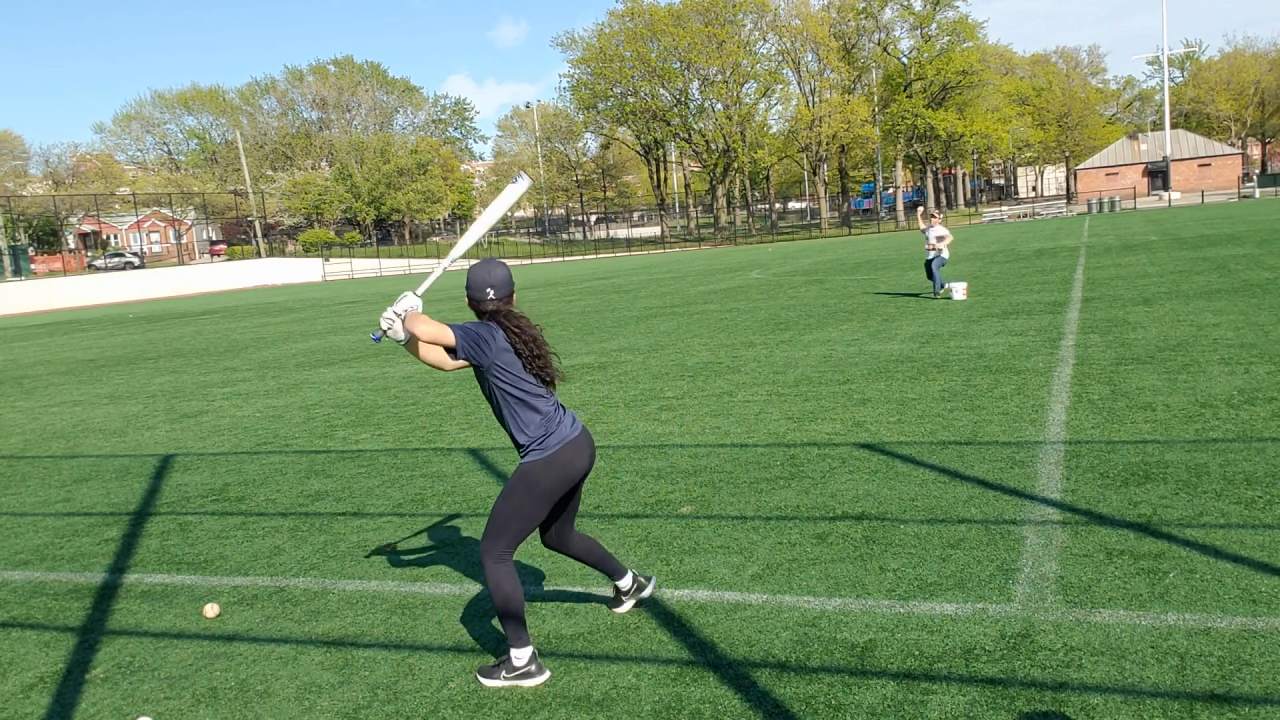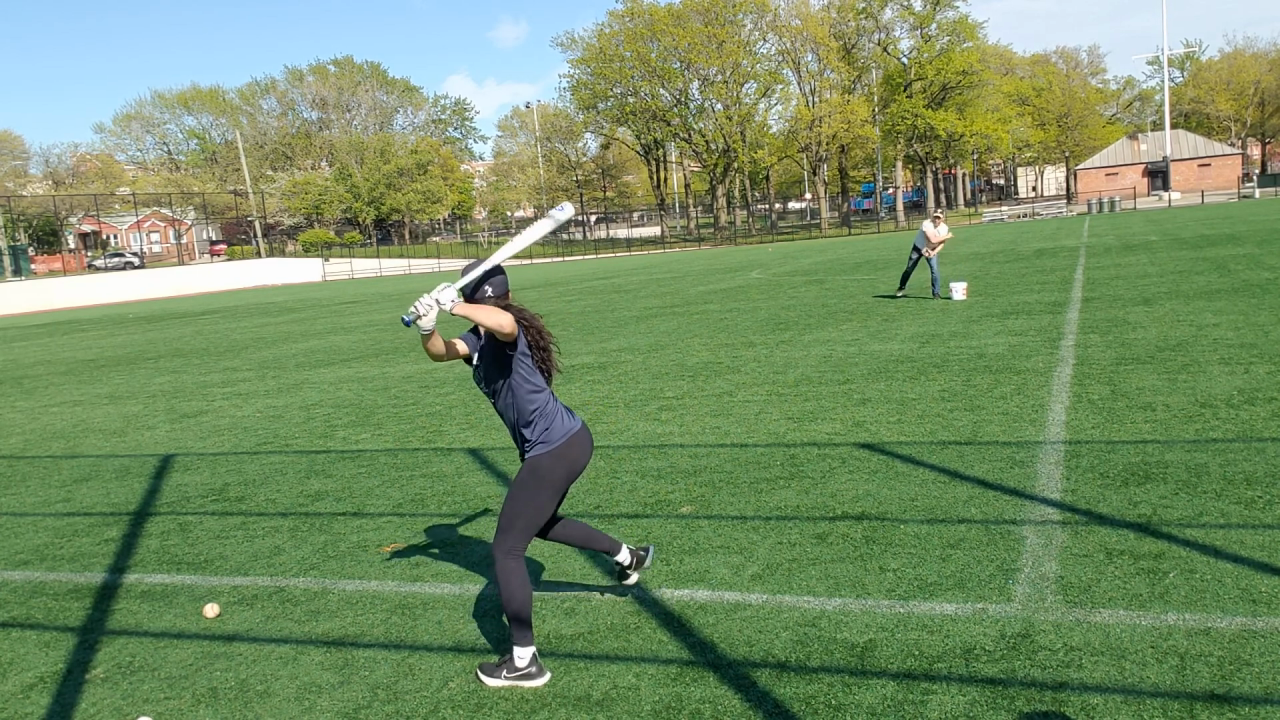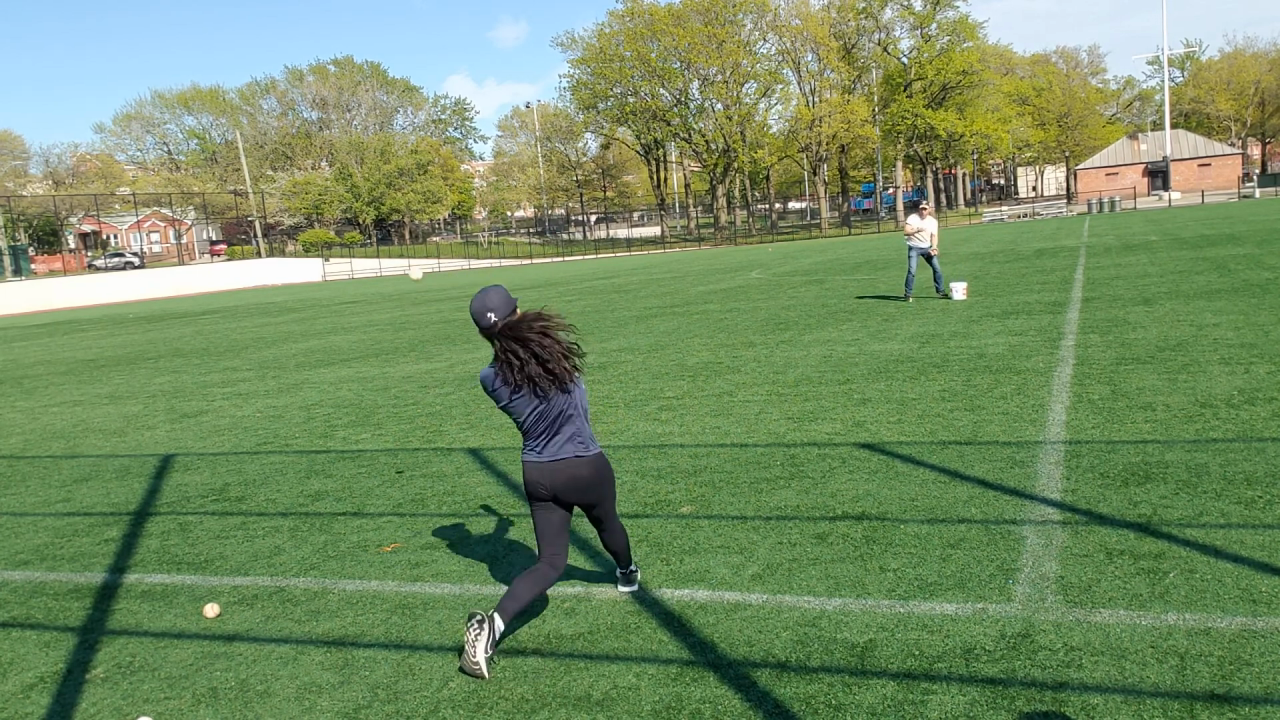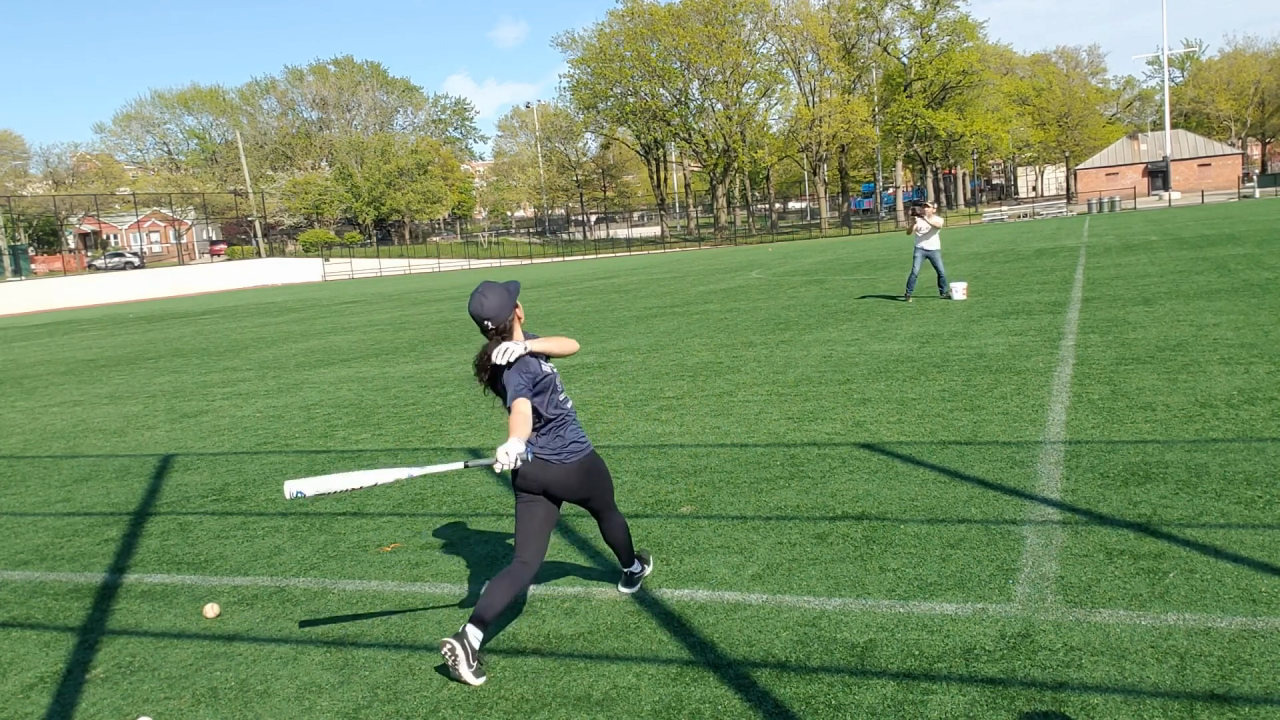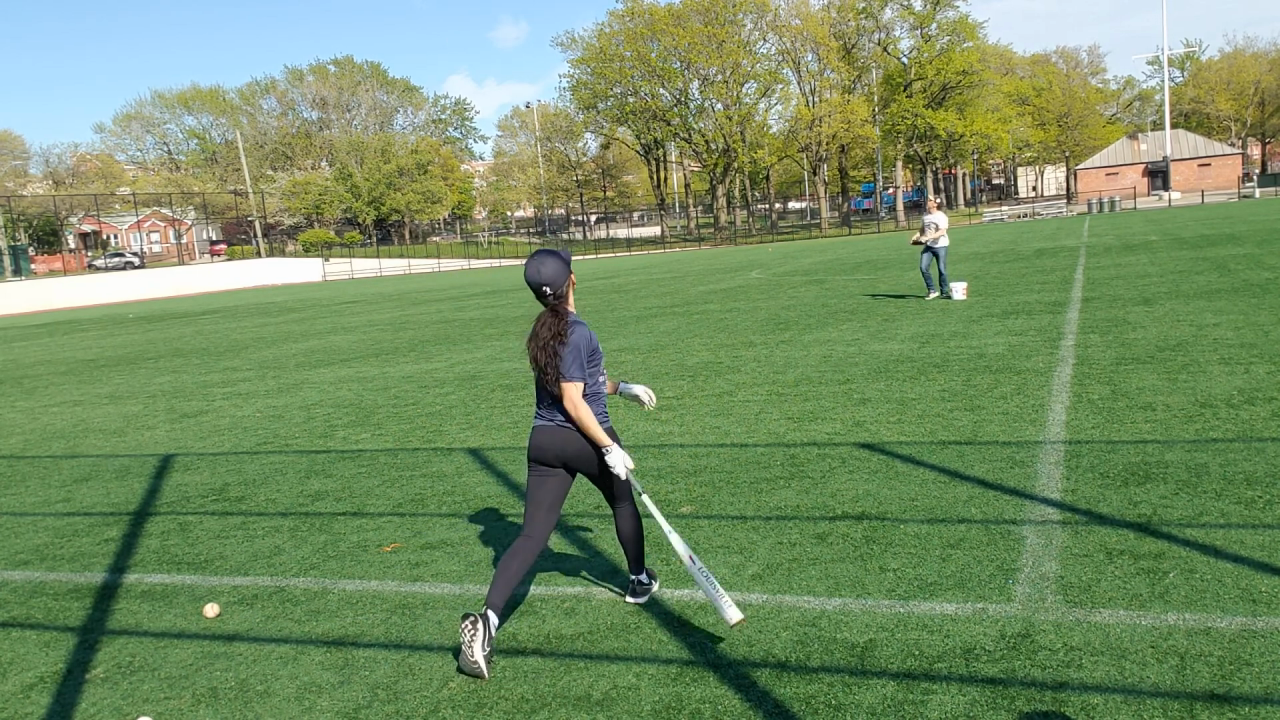
dt=0.4s
person 1, frame 1
left shoulder: (488, 334)
right shoulder: (506, 335)
left elbow: (432, 331)
right elbow: (446, 359)
left wrist: (410, 313)
right wrist: (404, 337)
left hip: (550, 462)
right hip: (577, 446)
left knee: (494, 553)
right knee: (558, 534)
left ankle: (523, 661)
right ankle: (629, 582)
person 1, frame 2
left shoulder: (507, 330)
right shoulder: (482, 335)
left elbow: (503, 320)
right elbow: (441, 351)
left wrist: (452, 305)
right wrist: (427, 326)
left hip: (553, 454)
right hip: (570, 441)
left knee: (506, 550)
right knee: (543, 524)
left ankle: (524, 661)
right ankle: (628, 556)
person 1, frame 3
left shoulder: (491, 378)
right shoulder: (552, 347)
left hip: (539, 475)
right hip: (586, 464)
left knee: (550, 563)
right knee: (604, 519)
left ankle: (492, 623)
right ankle: (626, 573)
person 1, frame 4
left shoulder: (520, 348)
right shoulder: (516, 367)
left elbow: (570, 346)
right elbow: (520, 413)
left wrist: (524, 343)
right wrist: (514, 444)
left hip: (533, 470)
right hip: (575, 464)
left knee: (525, 562)
right knee: (604, 509)
left ankle: (469, 636)
right ankle: (631, 570)
person 1, frame 5
left shoulder: (541, 329)
right shoulder: (575, 330)
right elbow: (573, 400)
left wrist: (621, 387)
right wrist: (610, 446)
left hip: (544, 441)
right hip: (585, 439)
left knee: (531, 537)
right knee: (623, 502)
left ankle: (485, 619)
right ankle: (639, 580)
